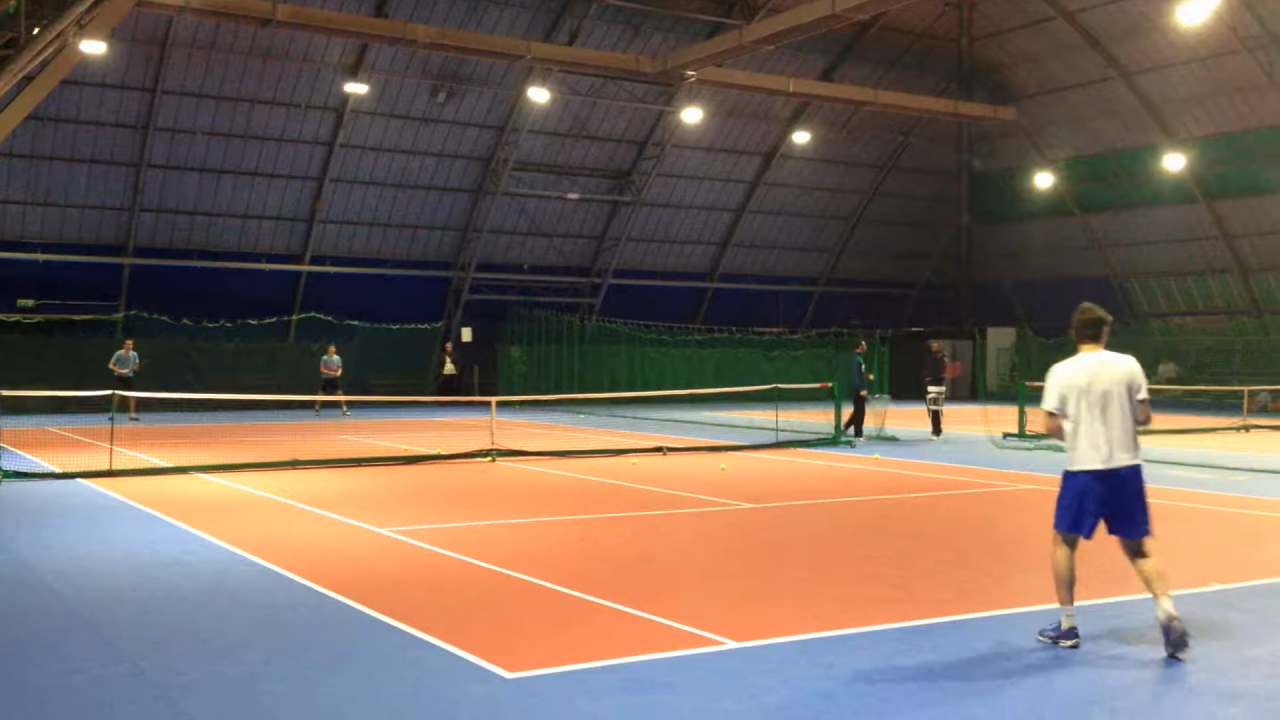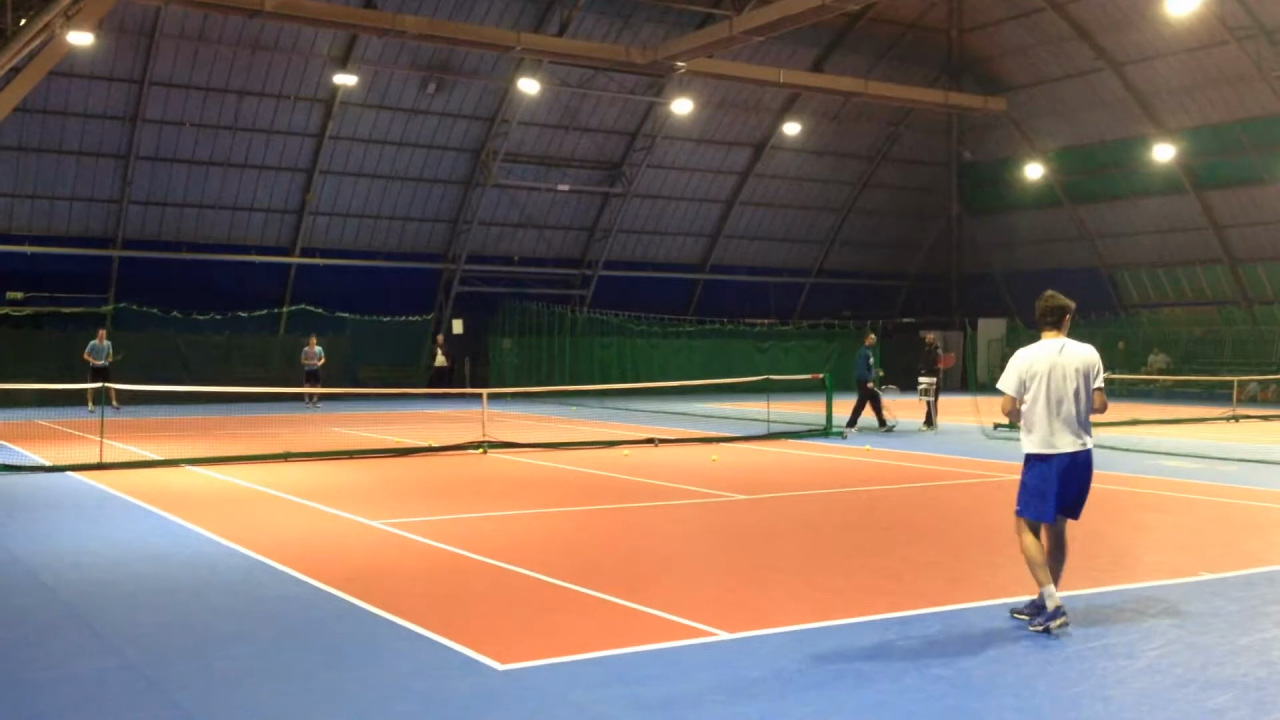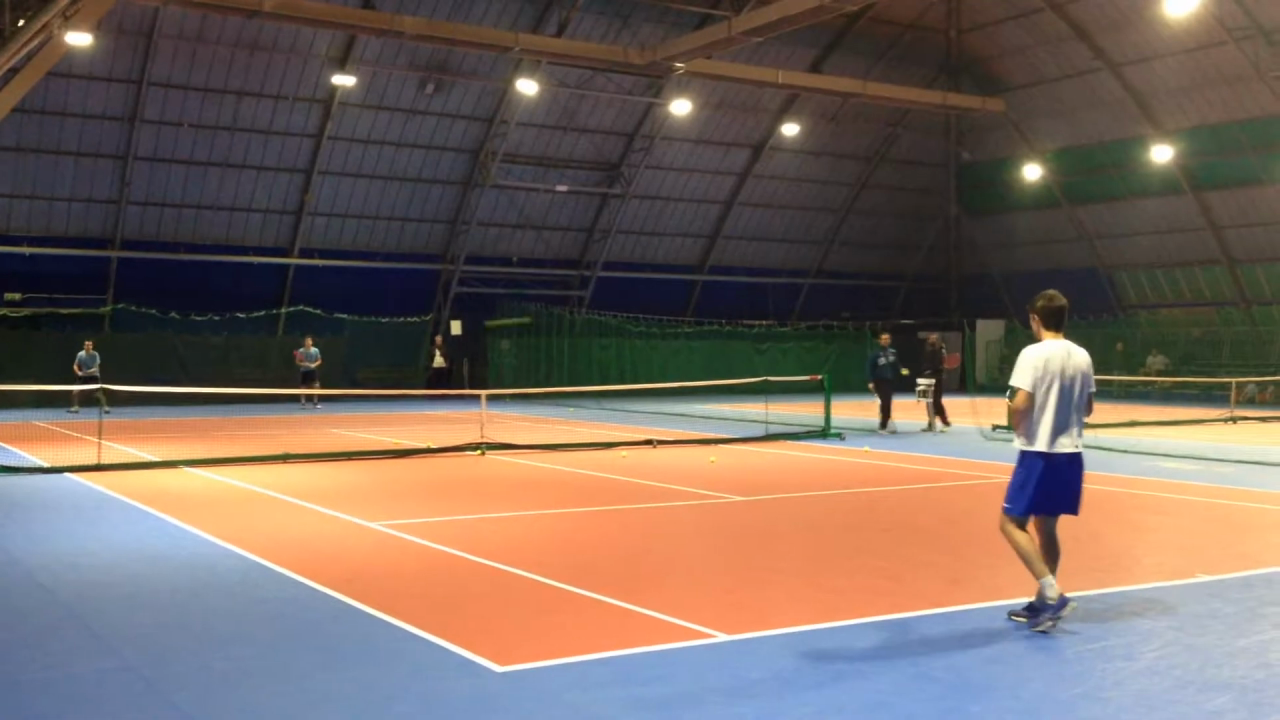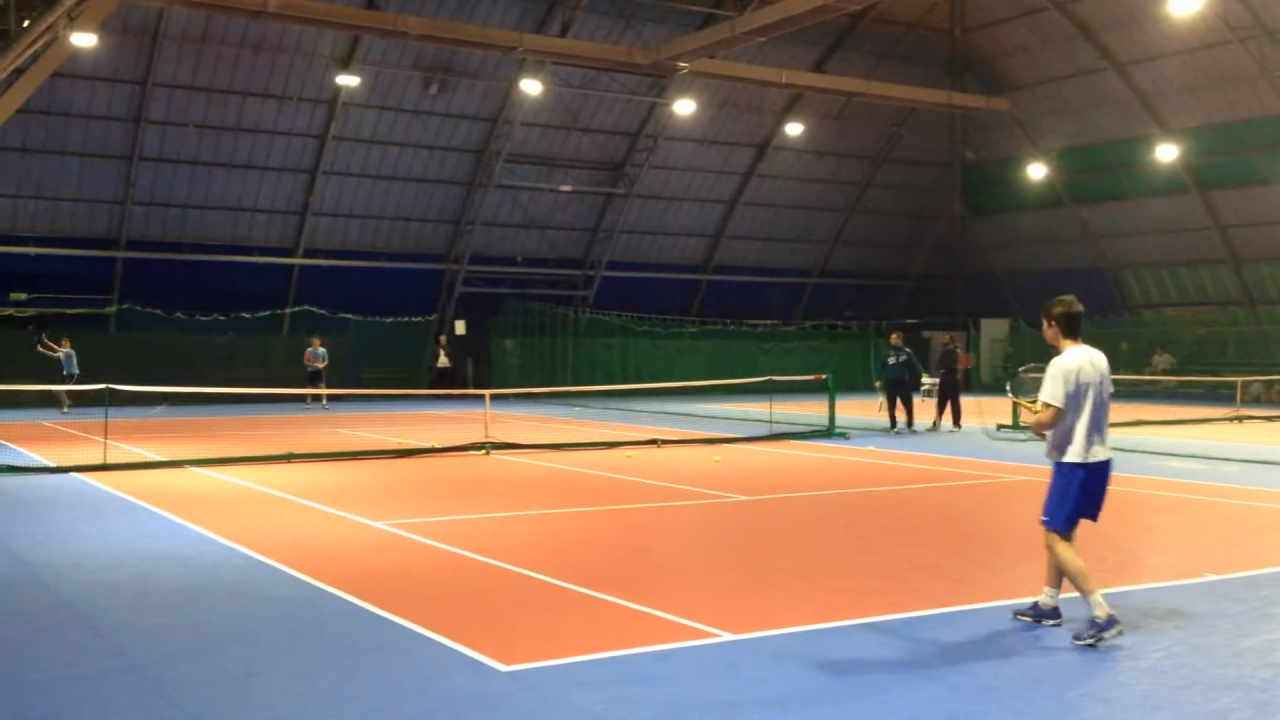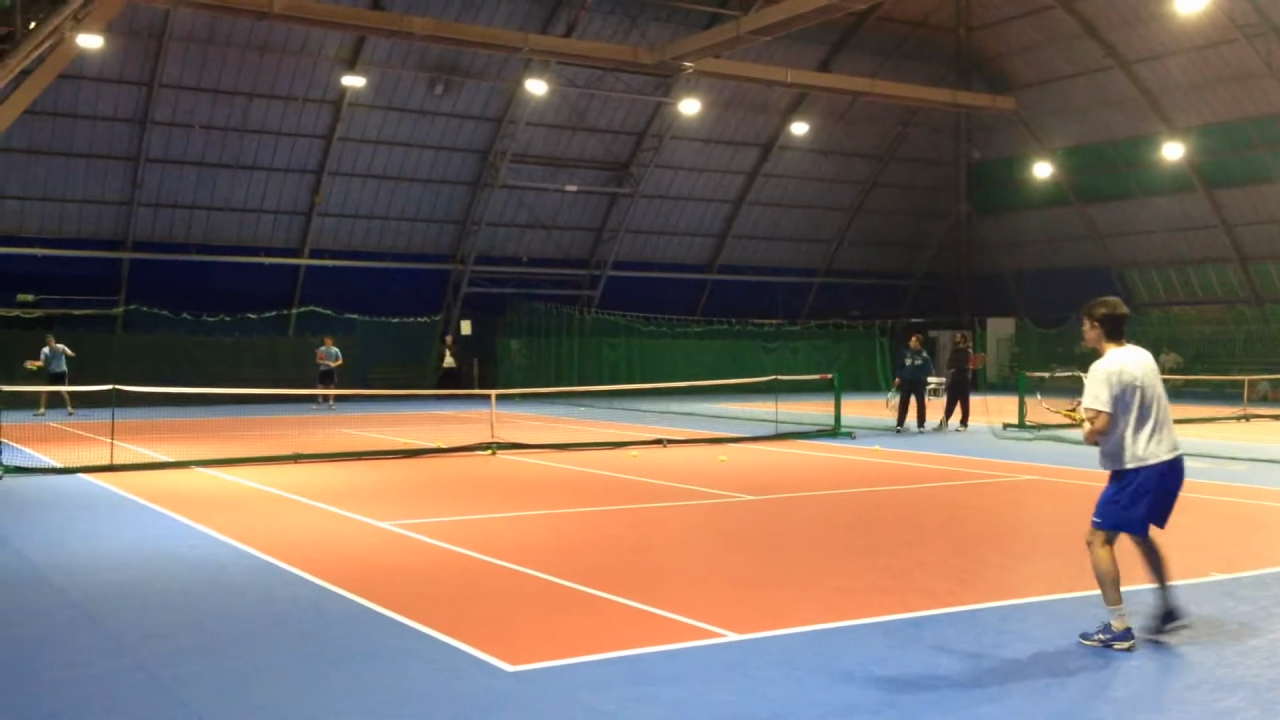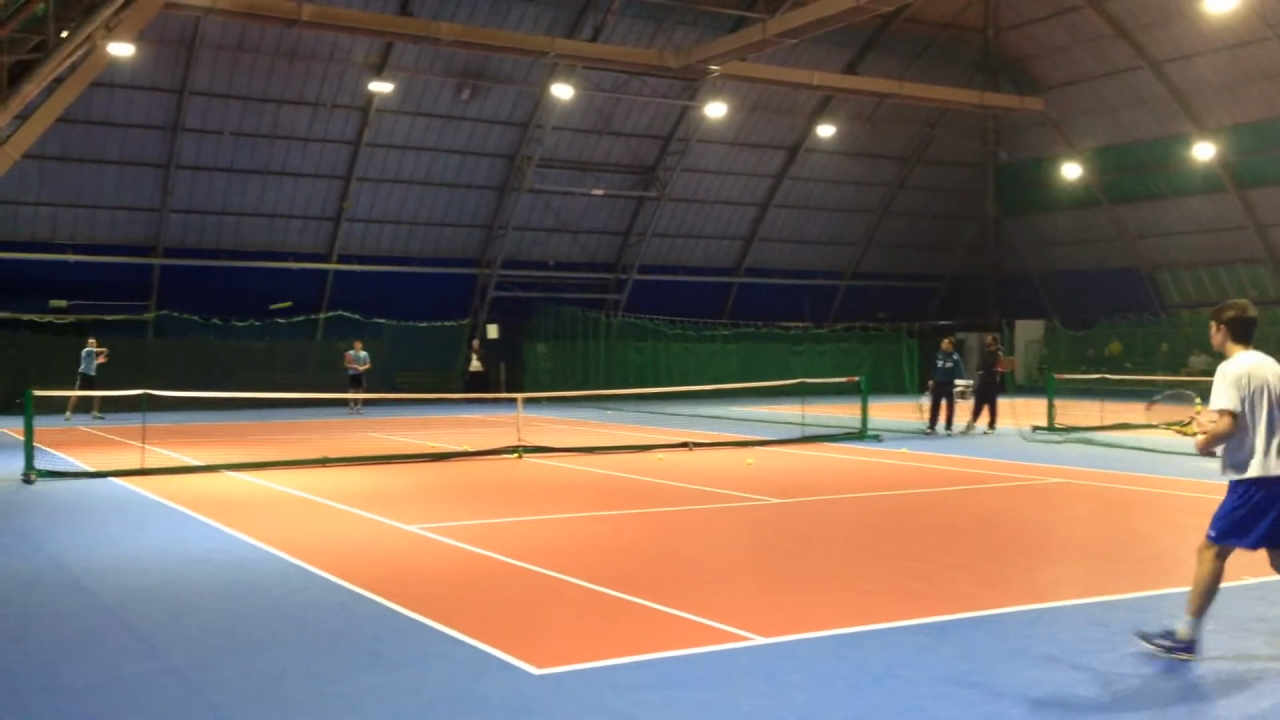
dt=0.4s
person 1, frame 1
left shoulder: (1061, 372)
right shoulder: (1128, 365)
left elbow: (1050, 427)
right elbow: (1144, 417)
left hip: (1083, 471)
right hip: (1126, 468)
left knee: (1063, 542)
right knee: (1137, 549)
left ankle: (1067, 625)
right ankle: (1170, 616)
person 1, frame 2
left shoulder: (1024, 357)
right shoulder: (1087, 353)
left elbow: (1008, 409)
right elbow: (1100, 405)
left hip: (1043, 455)
right hip: (1079, 454)
left knee: (1027, 529)
right knee: (1055, 527)
left ankle: (1051, 606)
right ankle: (1046, 603)
person 1, frame 3
left shoulder: (1033, 354)
right shoulder: (1082, 356)
left elbow: (1021, 404)
right elbow: (1087, 408)
left wrist: (1017, 424)
left hip: (1039, 453)
right hip: (1070, 454)
left knee: (1011, 523)
right knee: (1046, 527)
left ankle: (1054, 594)
right ankle: (1043, 604)
person 1, frame 4
left shoulder: (1061, 365)
right shoulder: (1098, 357)
left elbow: (1048, 419)
left wrist: (1035, 424)
left hip: (1075, 463)
right hip: (1098, 459)
left knee: (1055, 538)
right knee: (1062, 532)
left ankle: (1103, 617)
right ankle: (1047, 605)
person 1, frame 5
left shoulder: (1103, 368)
right shoulder: (1144, 357)
left elbow: (1100, 426)
left wrist: (1087, 432)
right wrist: (1094, 420)
left hip: (1137, 468)
right hip: (1168, 461)
left knee: (1098, 539)
right knee: (1138, 532)
left ankle: (1119, 628)
right ankle: (1167, 607)
person 1, frame 6
left shoulder: (1232, 369)
left elbow: (1226, 427)
left wrist: (1204, 443)
right wrist: (1211, 426)
left knee: (1212, 551)
left ankle: (1184, 636)
